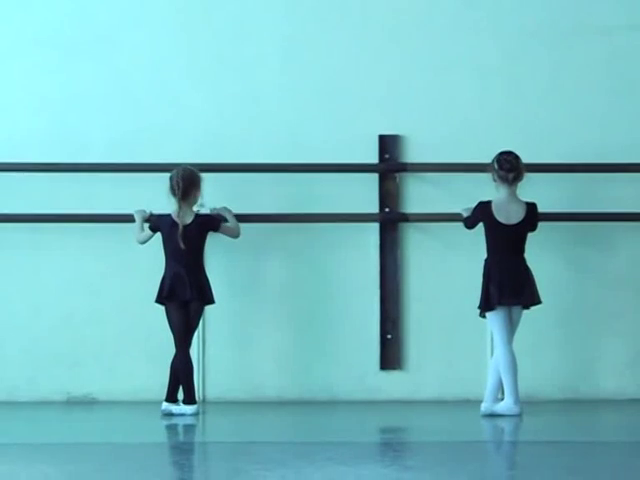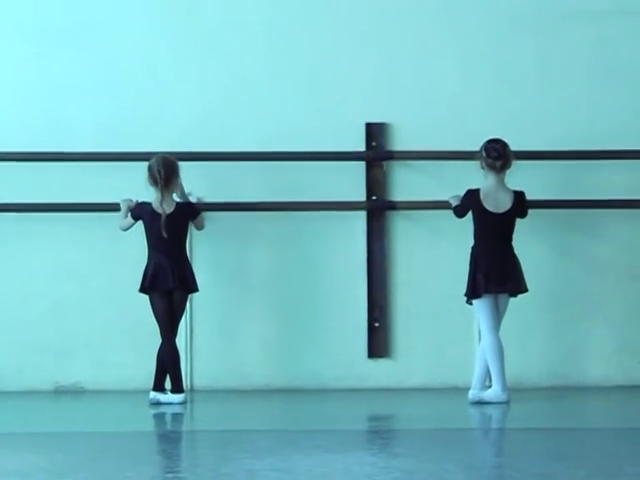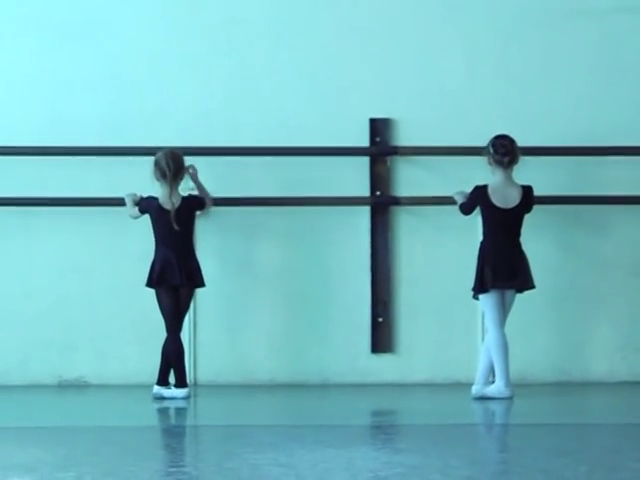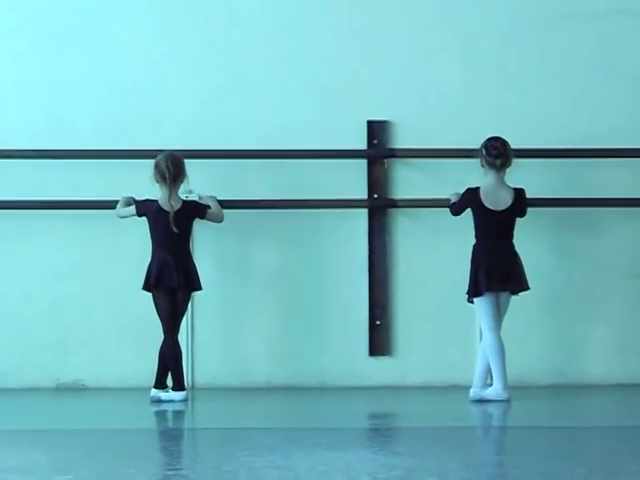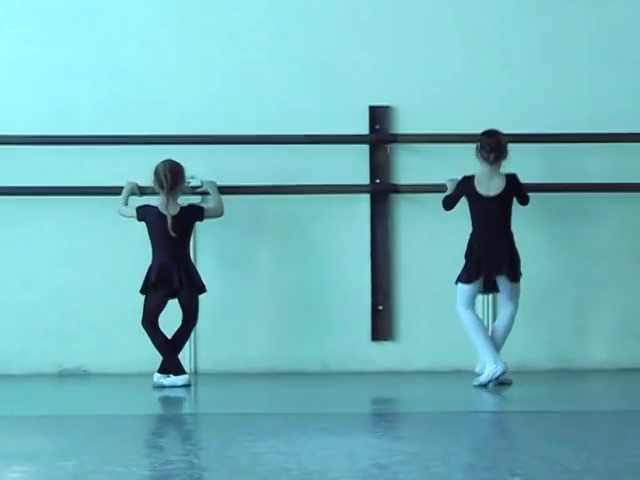
dt=1s
person 1, frame 1
left shoulder: (485, 208)
right shoulder: (529, 210)
left elbow: (469, 223)
left wrist: (466, 213)
left hip: (495, 280)
right hip: (519, 279)
left knee: (501, 343)
right knee: (503, 344)
left ankle: (512, 401)
right ankle: (490, 400)
person 1, frame 2
left shoulder: (473, 196)
right shoulder: (518, 198)
left elbow: (459, 212)
left wrist: (454, 201)
left hip: (482, 268)
right hip: (506, 268)
left knee: (488, 330)
right knee: (490, 331)
left ankle: (499, 388)
right ankle: (478, 387)
person 1, frame 3
left shoulder: (481, 192)
right shoulder: (526, 193)
left elbow: (466, 209)
left wrist: (460, 197)
left hip: (490, 263)
right hip: (513, 263)
left knee: (494, 326)
right knee: (495, 326)
left ankle: (502, 384)
right ankle: (481, 382)
person 1, frame 4
left shoulder: (473, 194)
right shoulder: (517, 195)
left elbow: (455, 210)
left wrist: (454, 199)
left hip: (484, 265)
right hip: (507, 265)
left knee: (490, 329)
right knee: (491, 328)
left ankle: (500, 387)
right ankle: (479, 386)
person 1, frame 5
left shoulder: (468, 184)
right shoulder: (510, 182)
left elbow: (447, 204)
right elbow: (524, 200)
left wrist: (452, 188)
left hip: (478, 252)
right hip: (503, 251)
left knee: (464, 307)
right knee: (509, 307)
left ankle: (491, 363)
right ankle: (492, 362)
person 2, frame 1
left shoulder: (162, 221)
right shoulder: (205, 221)
left elbow: (140, 239)
right elbow: (236, 232)
left wrist: (139, 219)
right wrist: (225, 213)
left hip: (172, 287)
right hip: (196, 288)
left knee: (181, 346)
right knee: (183, 346)
left ankle: (190, 402)
right ankle: (171, 400)
person 2, frame 2
left shoulder: (143, 210)
right shoulder: (186, 209)
left elbow: (123, 226)
right elbow: (200, 225)
left wrist: (125, 208)
right wrist: (183, 196)
left hip: (157, 276)
right hip: (180, 276)
left knee: (167, 335)
right knee: (169, 335)
left ankle: (177, 391)
right ankle: (158, 389)
person 2, frame 3
left shoulder: (150, 204)
right shoulder: (190, 203)
left elbow: (132, 213)
right elbow: (209, 201)
left wrist: (130, 200)
right wrist: (196, 179)
left hip: (163, 271)
right hip: (186, 271)
left knee: (172, 329)
right knee: (174, 329)
left ankle: (181, 385)
right ankle: (162, 384)
person 2, frame 4
left shoulder: (149, 207)
right shoulder: (191, 208)
left elbow: (120, 212)
right elbow: (220, 217)
left wrist: (126, 200)
right wrist: (210, 200)
left hip: (160, 274)
right hip: (183, 274)
left knee: (169, 332)
right knee: (171, 332)
left ankle: (178, 388)
right ankle: (159, 386)
person 2, frame 5
left shoulder: (148, 213)
right shoulder: (190, 212)
left elbow: (121, 210)
right elbow: (219, 210)
left wrist: (126, 190)
right wrist: (211, 188)
left hip: (159, 276)
right hip: (185, 276)
left knee: (149, 323)
right knee: (189, 320)
left ankle: (176, 371)
right ankle: (166, 371)
